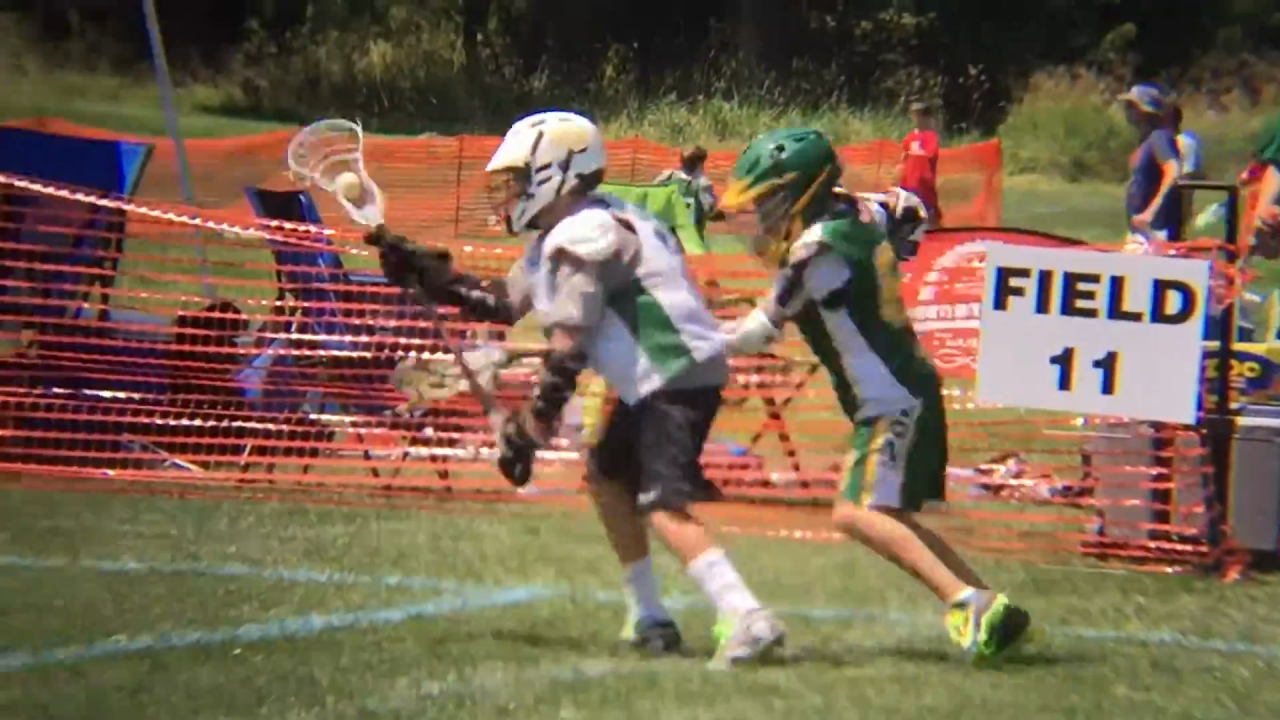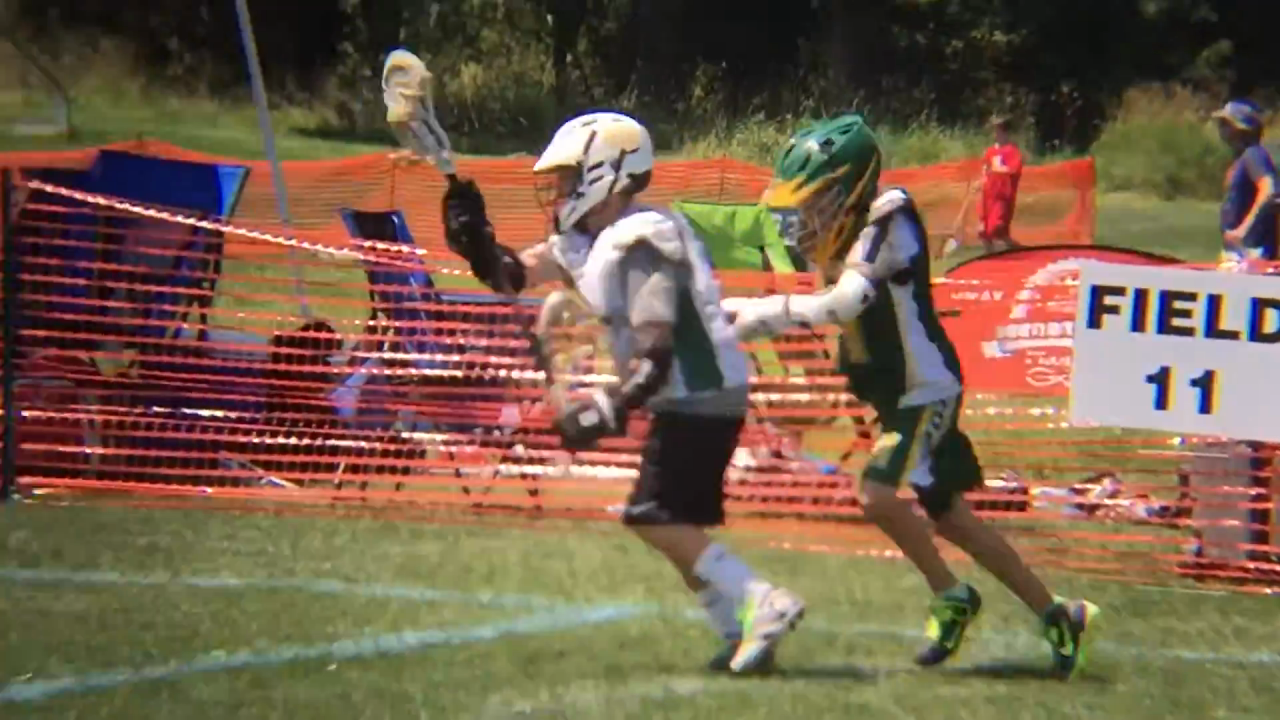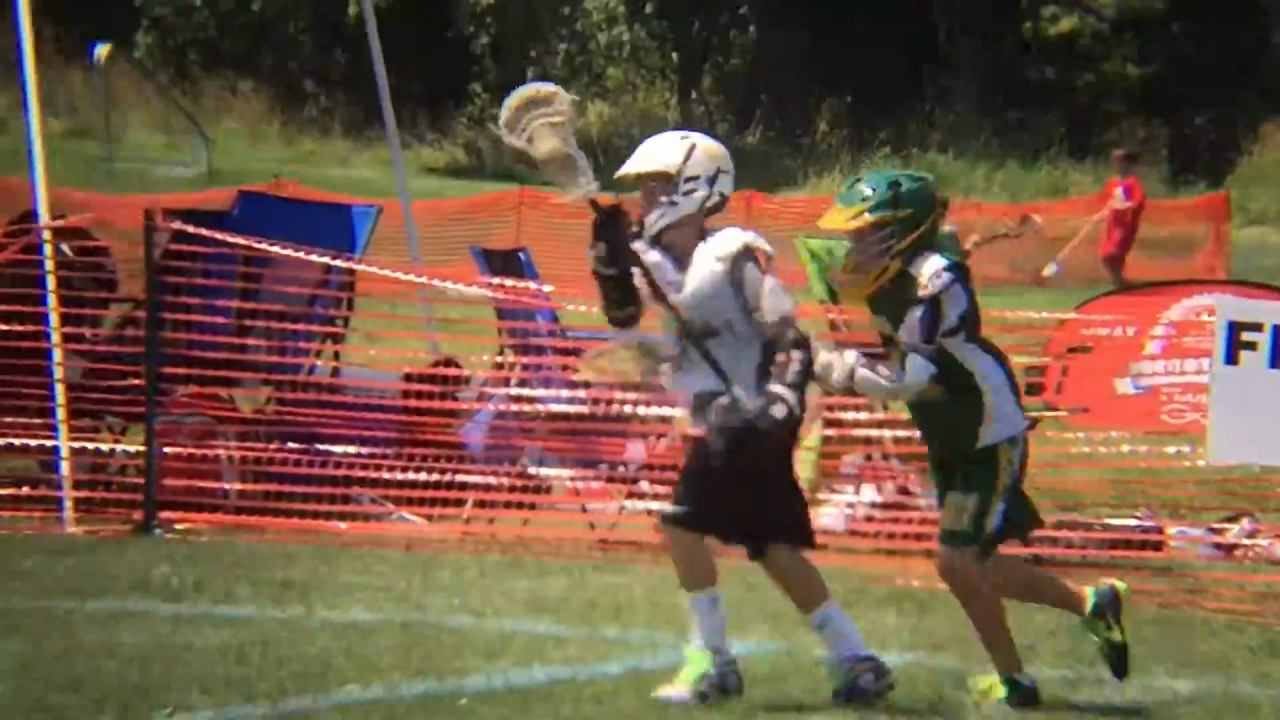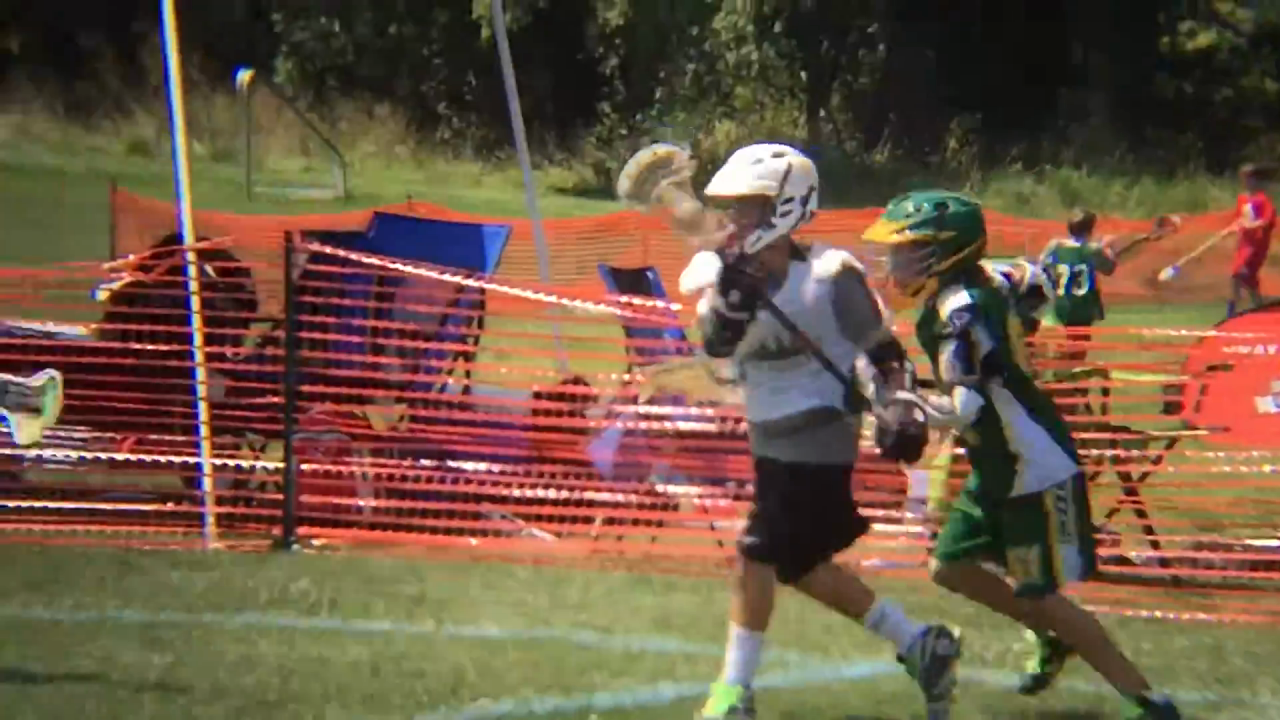
dt=0.1s
person 1, frame 1
left shoulder: (581, 240)
right shoulder: (575, 233)
left elbow: (567, 347)
right elbow: (505, 300)
left wrist: (529, 429)
right wrist: (427, 270)
left hip: (674, 379)
right hip: (660, 378)
left knee: (663, 507)
right knee: (609, 480)
left ankle: (749, 618)
right ankle: (649, 616)
person 1, frame 2
left shoulder: (642, 242)
right shoulder: (583, 241)
left elbow: (654, 341)
right elbow: (512, 275)
left wrist: (608, 411)
right wrist: (473, 226)
left hip: (705, 398)
right hip: (692, 396)
left knee: (657, 519)
right knee: (672, 520)
left ankle: (763, 600)
right ankle: (740, 634)
person 1, frame 3
left shoulder: (735, 255)
right shoulder: (647, 255)
left elbow: (791, 341)
right elbow: (622, 311)
left wrist: (779, 405)
right wrist: (610, 254)
left hip: (753, 421)
right hip: (725, 420)
left knee: (681, 524)
right knee: (775, 548)
left ankle: (712, 660)
right ankle: (856, 663)
person 1, frame 4
left shoulder: (829, 273)
right shoulder: (726, 270)
left elbow: (886, 351)
right elbow: (713, 343)
left wrist: (900, 413)
right wrist: (731, 292)
left hip: (815, 443)
right hip: (773, 442)
left knee: (756, 559)
right knee: (804, 567)
right ankle: (924, 644)
person 2, frame 1
left shoulder: (818, 245)
right shoulder: (860, 210)
left elbow: (763, 327)
left hip: (892, 400)
right hip: (900, 392)
left knee: (856, 515)
right knee: (892, 510)
left ankle: (970, 603)
right ankle: (991, 612)
person 2, frame 2
left shoulder: (891, 215)
right shoulder: (838, 226)
left elbow: (844, 302)
left wrist: (750, 312)
left hip: (924, 392)
right hip: (896, 395)
left knee: (880, 498)
right knee: (948, 517)
left ankle: (953, 597)
right ankle: (1059, 613)
person 2, frame 3
left shoulder: (934, 281)
right shoulder: (892, 272)
left elbow: (907, 380)
left wrist: (831, 367)
left hip: (990, 432)
right hip: (950, 438)
left knee: (956, 560)
right knee: (976, 560)
left ankle: (1015, 680)
right ankle: (1093, 602)
person 2, frame 4
left shoulder: (963, 311)
right shoulder: (966, 284)
left elbow: (962, 411)
left hip: (1037, 471)
right hip: (999, 468)
left knee: (1043, 602)
right knee: (949, 570)
right ankle: (1054, 633)
